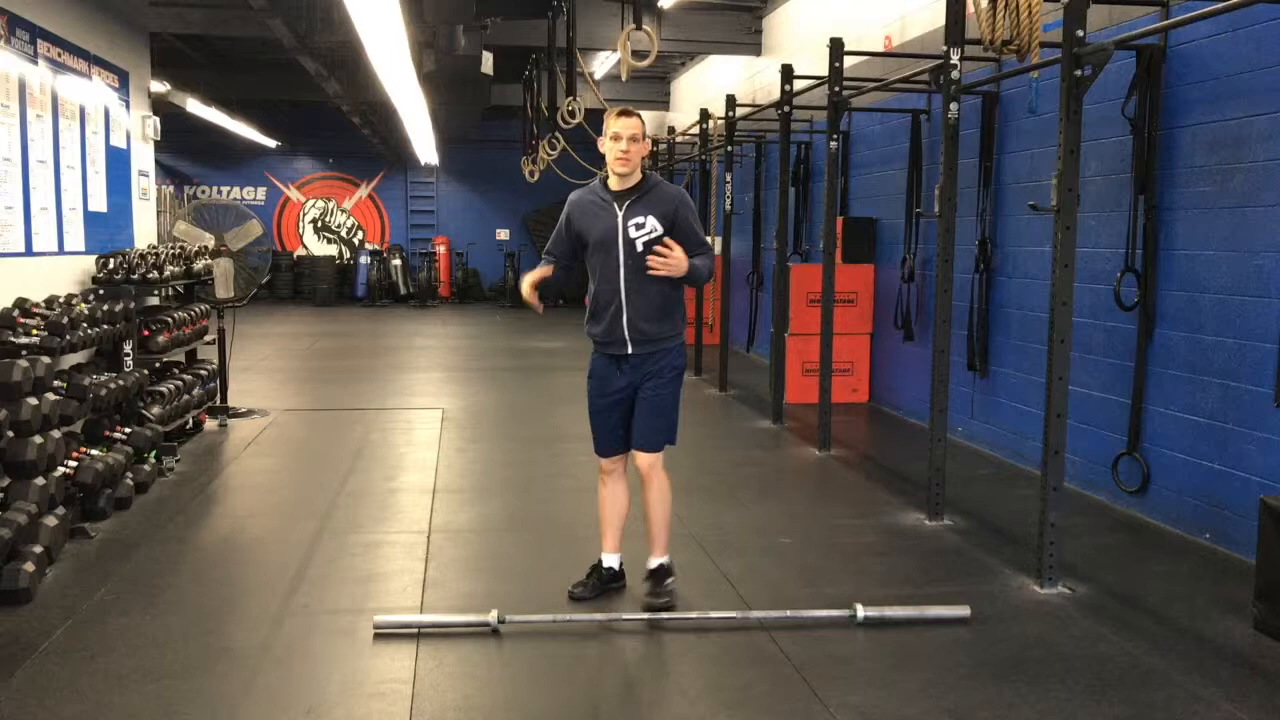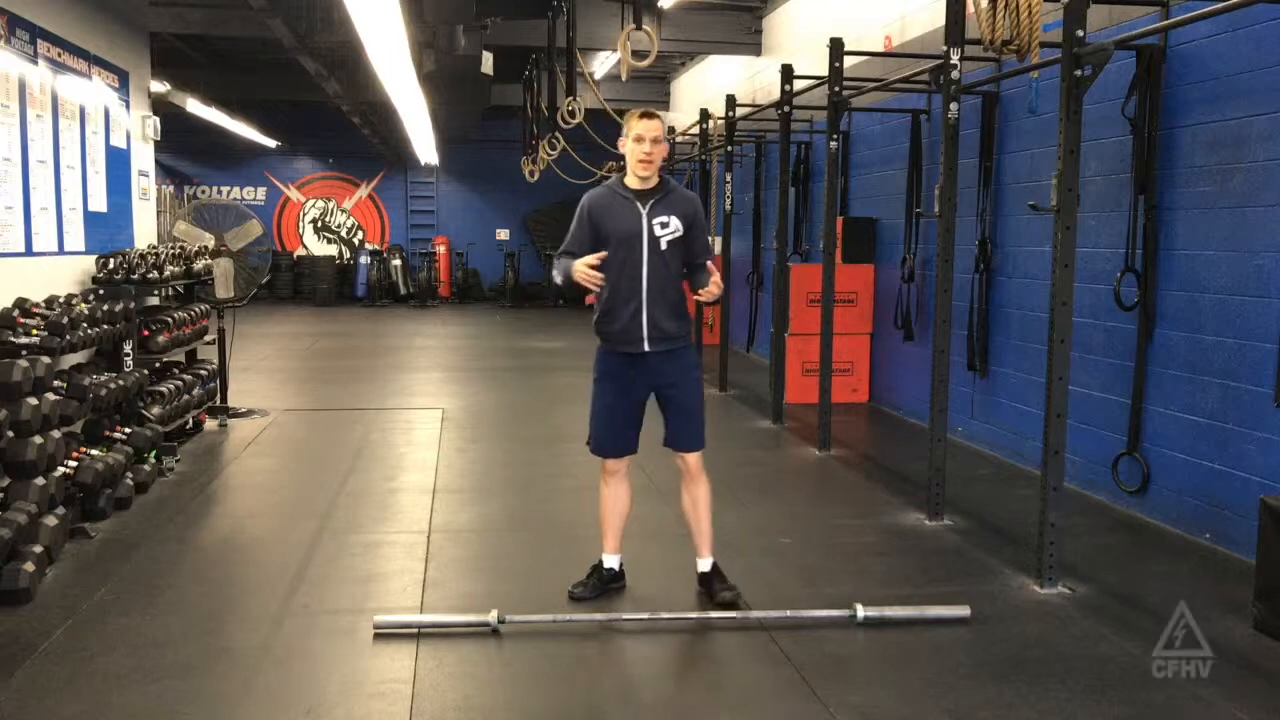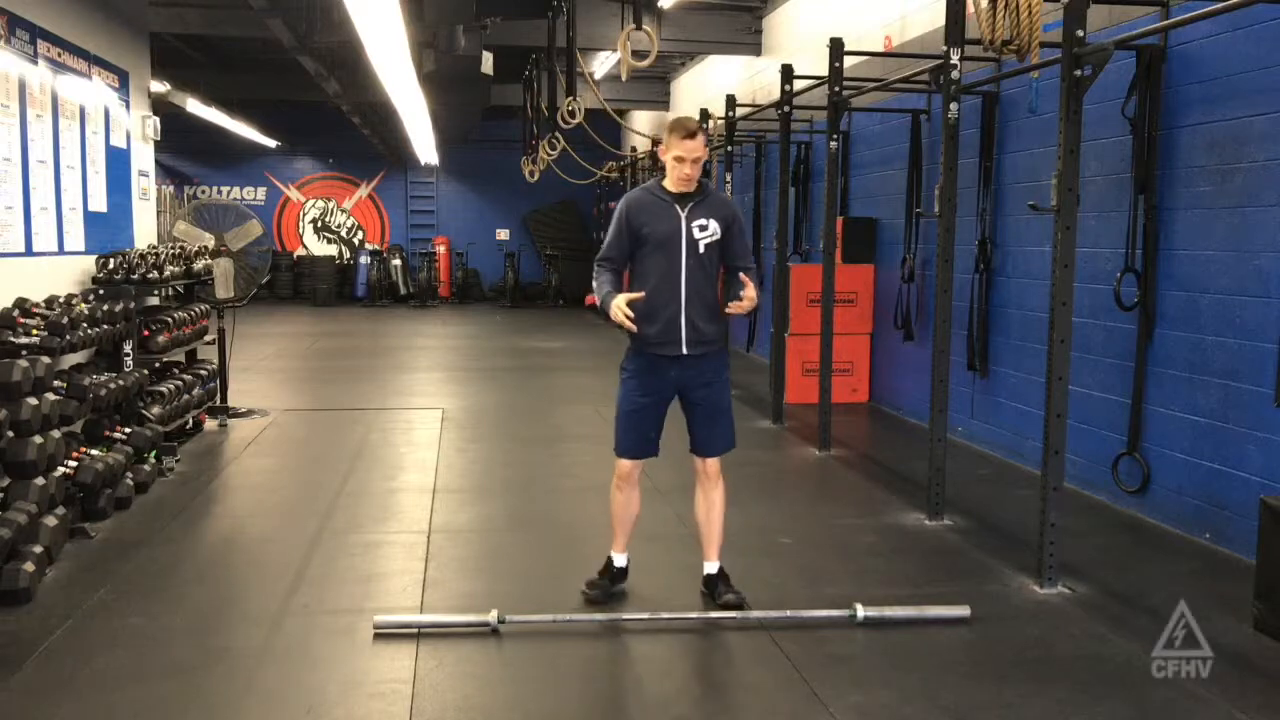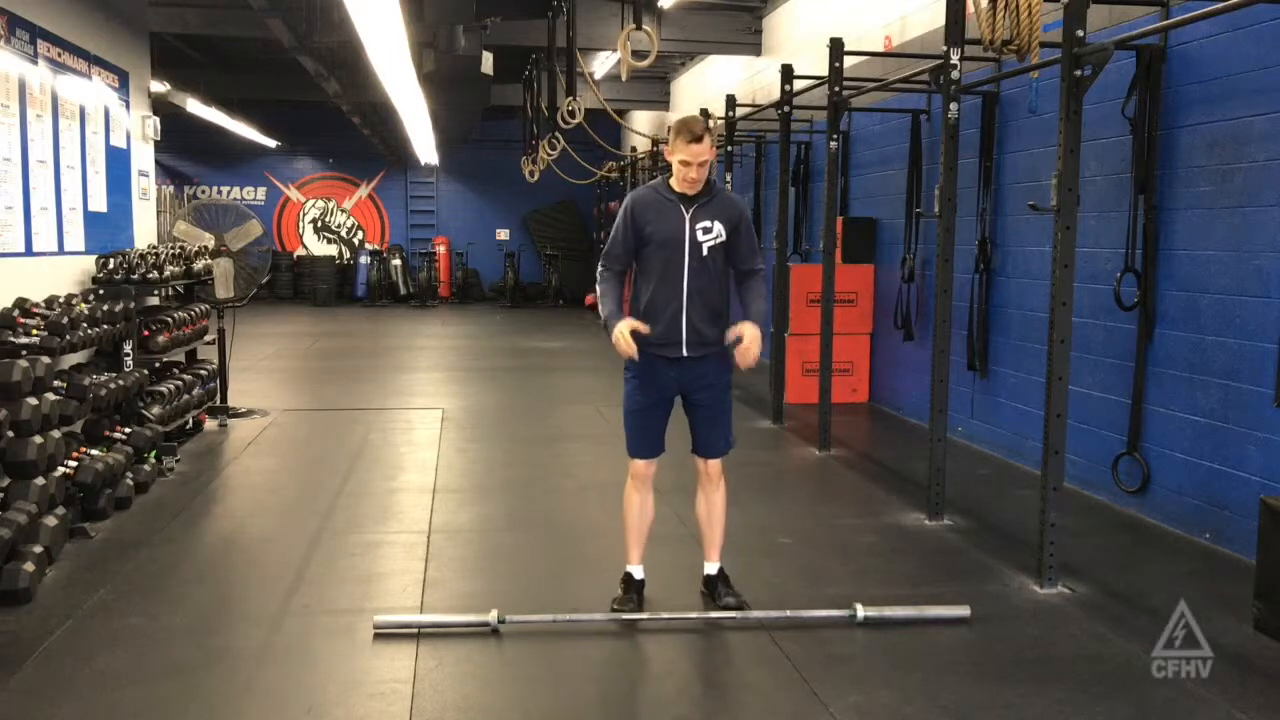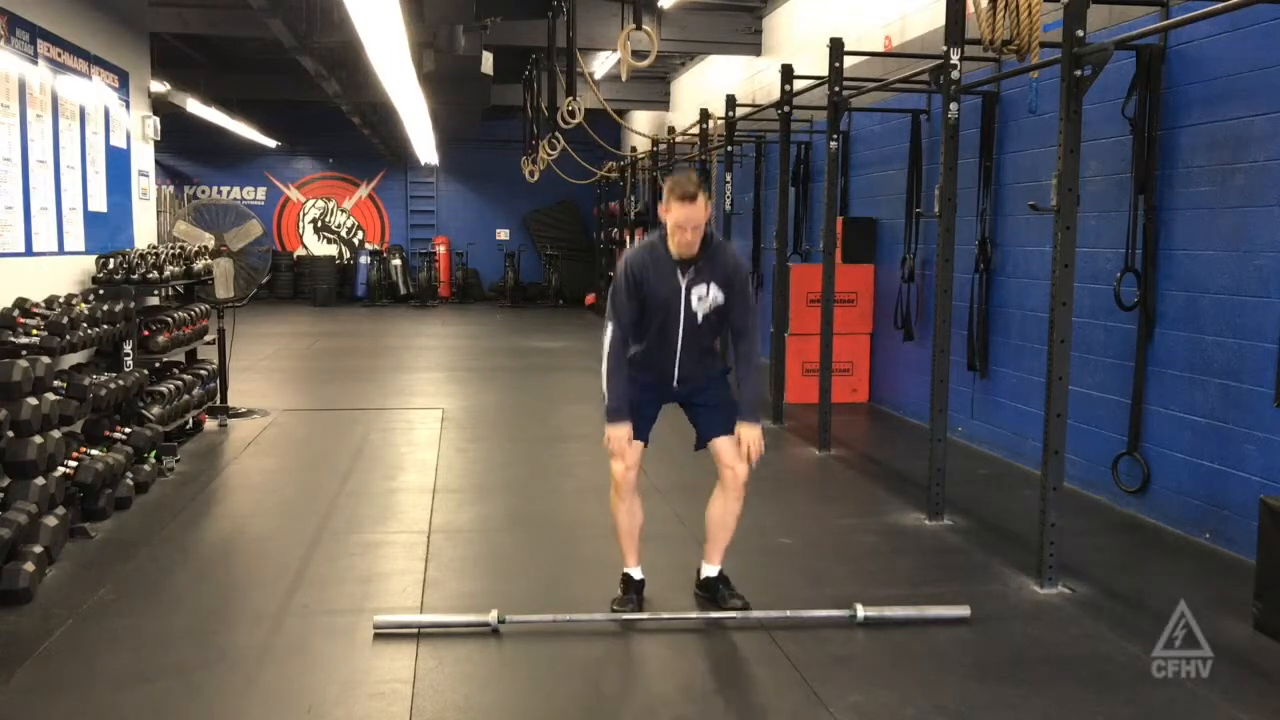
dt=0.3s
person 1, frame 1
left shoulder: (670, 199)
right shoulder: (581, 205)
left elbow: (705, 260)
right elbow: (559, 262)
left wrist: (687, 268)
right wrist: (535, 280)
left hip: (661, 352)
right hip: (607, 354)
left knee: (649, 463)
right knee: (610, 464)
left ankle: (659, 567)
right ankle: (610, 565)
person 1, frame 2
left shoulder: (685, 204)
right shoulder: (597, 203)
left elbow: (701, 265)
right elbow: (566, 261)
left wrist: (711, 284)
right wrist: (573, 269)
left hip: (676, 353)
right hip: (618, 355)
left knee: (691, 463)
right knee: (613, 465)
left ankle: (707, 569)
right ankle: (609, 566)
person 1, frame 3
left shoulder: (722, 208)
right shoulder: (635, 205)
left elbow: (740, 268)
right elbow: (606, 266)
left wrist: (748, 292)
right wrist: (610, 299)
left hip: (706, 358)
right hip: (646, 356)
left knee: (710, 468)
right knee: (626, 468)
left ankle: (712, 571)
right ankle: (616, 564)
person 1, frame 4
left shoulder: (731, 209)
right shoulder: (640, 204)
left elbow: (751, 273)
right elbow: (610, 269)
left wrist: (754, 320)
right wrist: (614, 318)
left hip: (710, 359)
right hip: (650, 359)
left knee: (712, 469)
right knee: (641, 471)
left ankle: (713, 573)
right ankle: (634, 575)
person 1, frame 5
left shoulder: (728, 262)
right shoulder: (637, 261)
left elbow: (745, 339)
right elbow: (617, 338)
left wrist: (749, 416)
right wrist: (617, 415)
left hip: (705, 377)
right hip: (643, 376)
left knee: (736, 470)
right knee: (623, 470)
left ankle: (711, 575)
right ankle: (632, 577)
